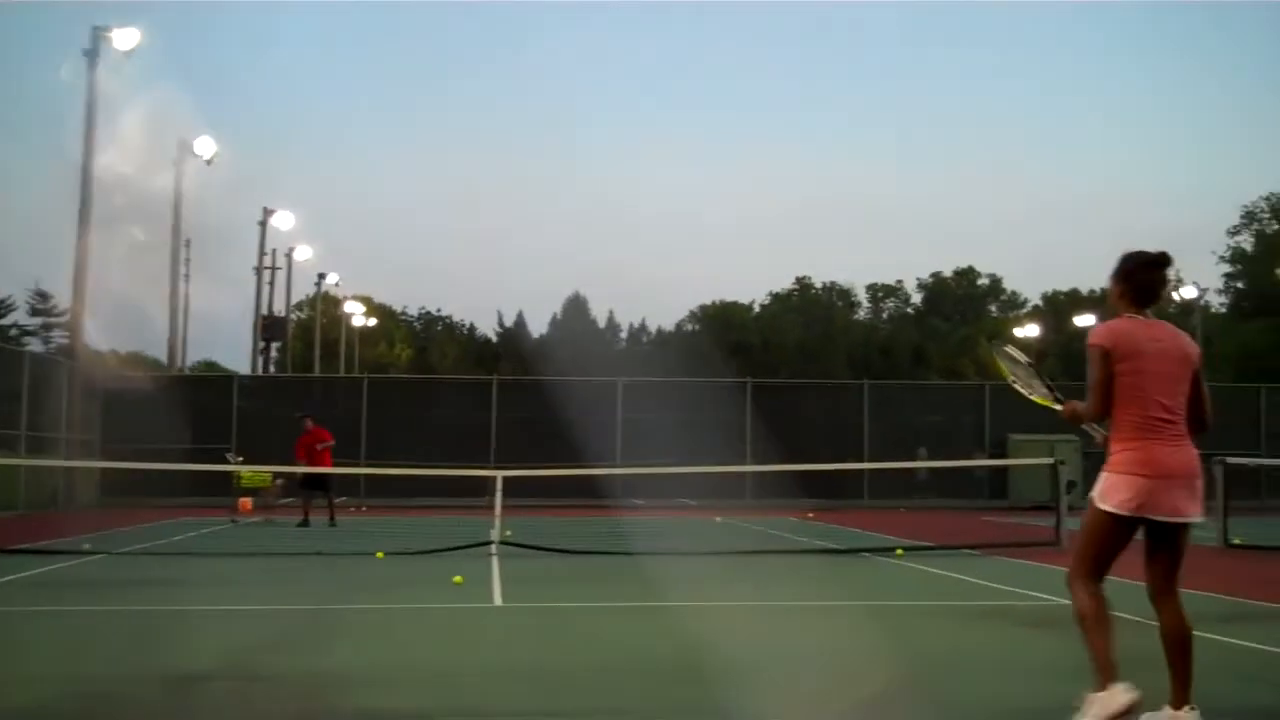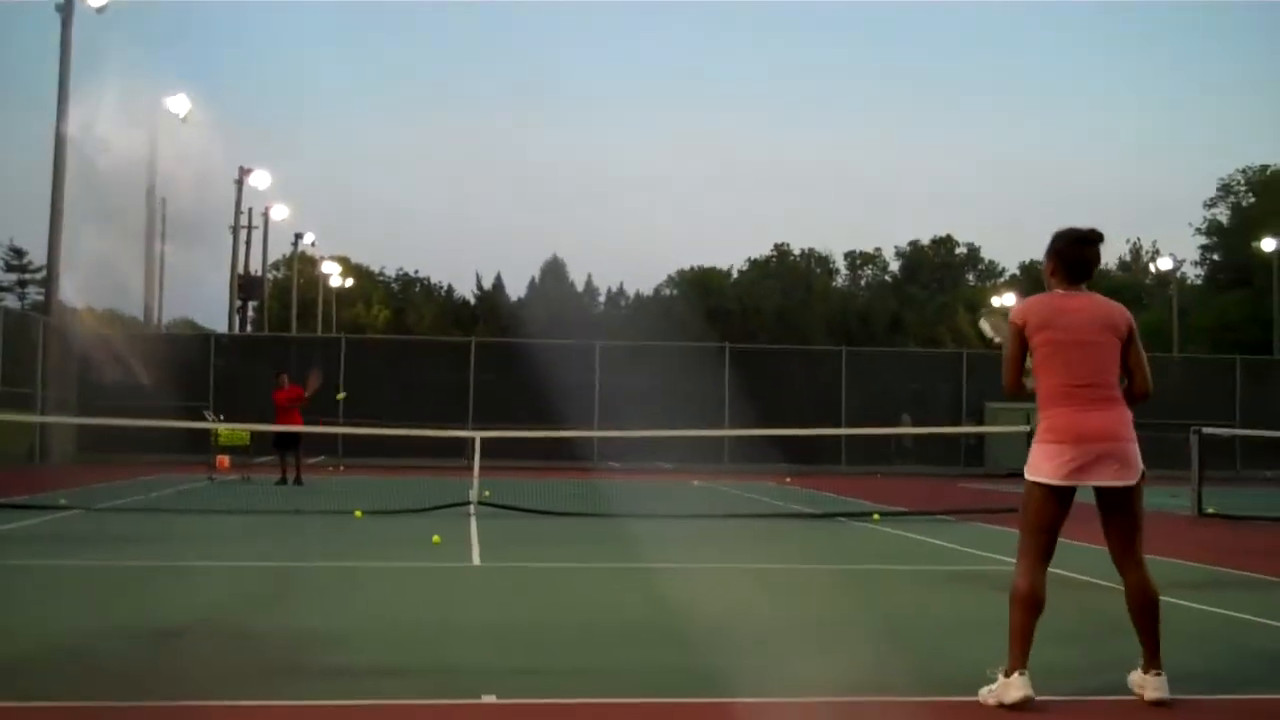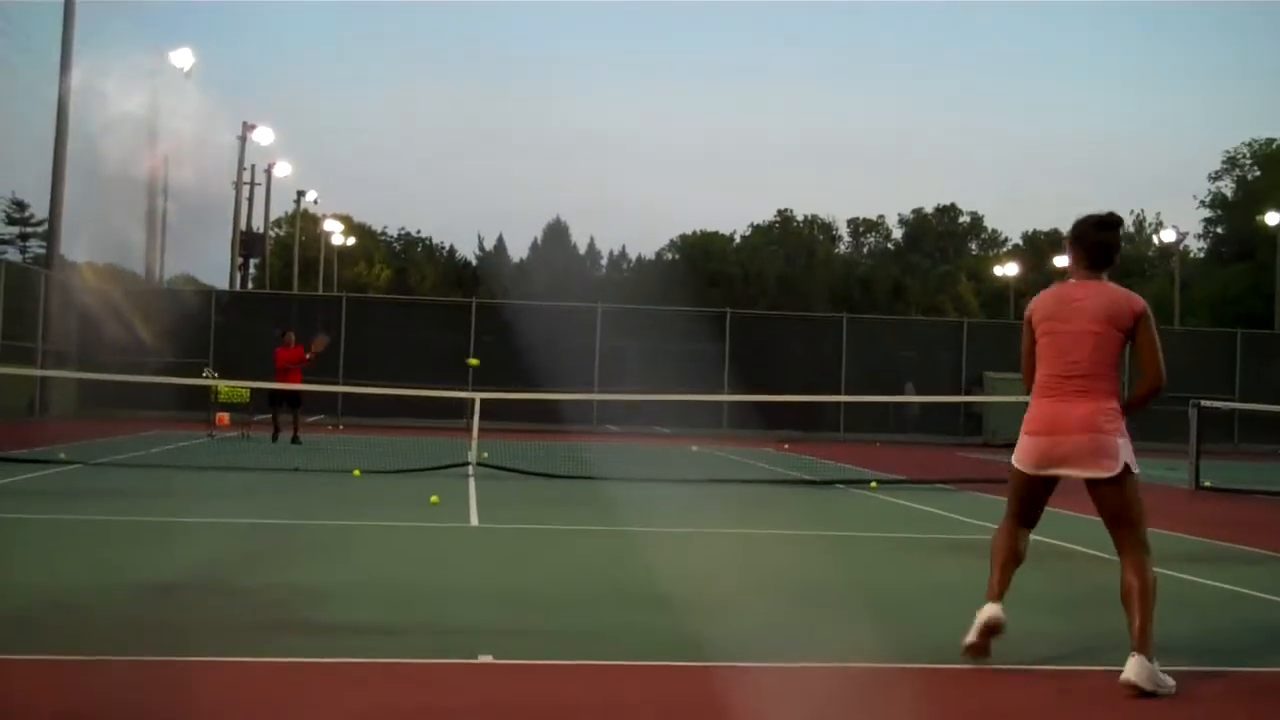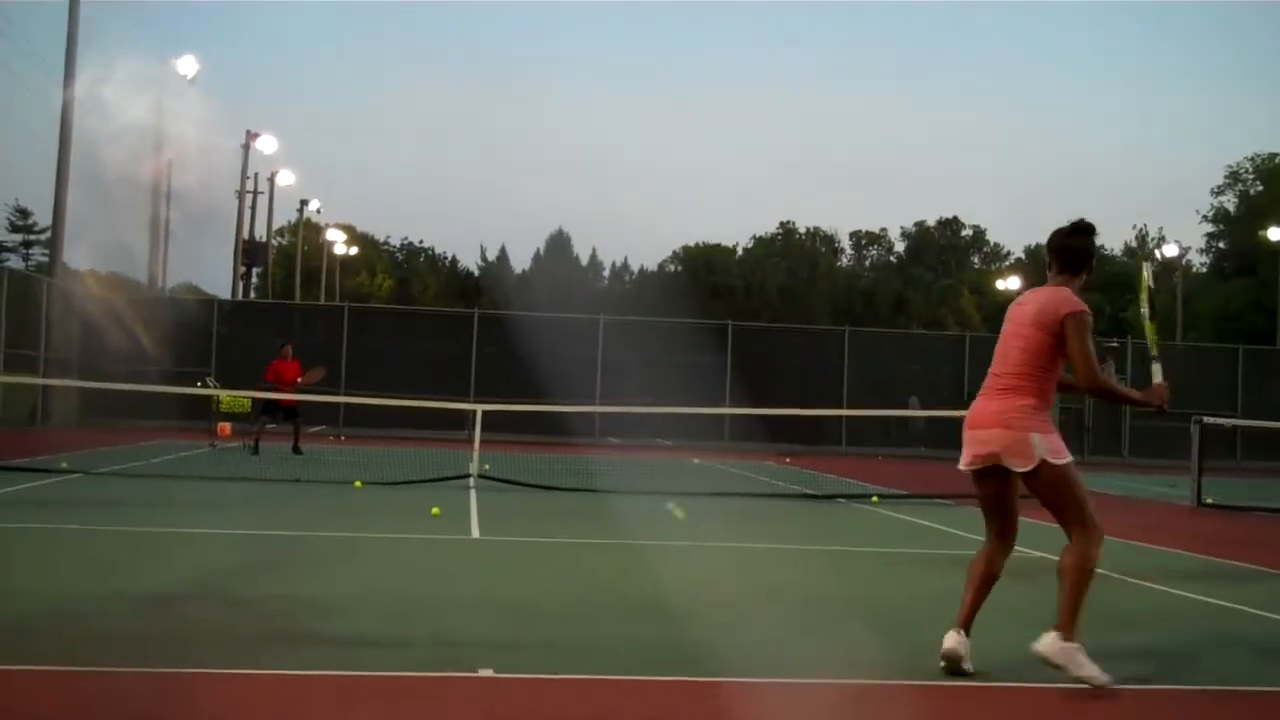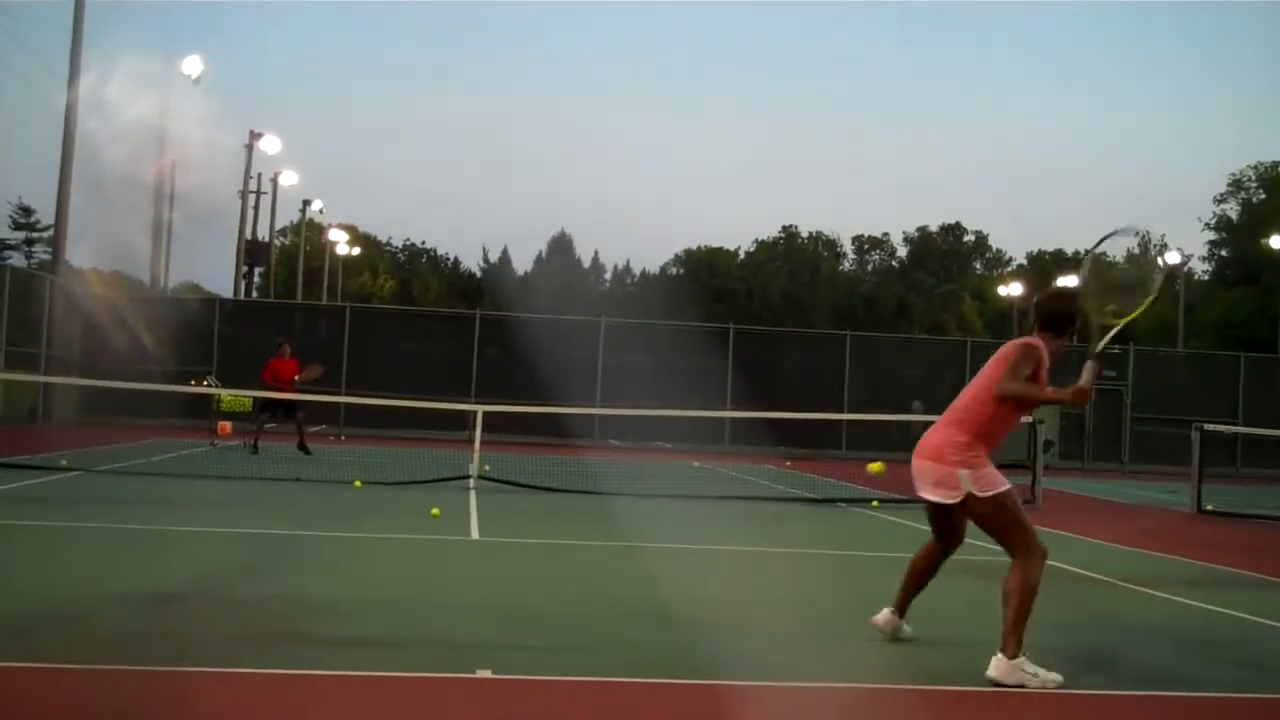
dt=0.3s
person 1, frame 1
left shoulder: (1106, 335)
right shoulder: (1184, 342)
left elbow: (1099, 410)
right elbow: (1203, 419)
left wrist: (1075, 409)
left hip: (1132, 473)
right hip: (1182, 472)
left knee: (1083, 578)
right knee: (1163, 593)
person 1, frame 2
left shoulder: (1026, 311)
right shoulder: (1119, 314)
left elbow: (1011, 384)
right elbow: (1142, 388)
left hip: (1059, 441)
right hip: (1115, 439)
left knee: (1031, 560)
right knee: (1130, 561)
left ankle: (1015, 675)
right ankle: (1152, 673)
person 1, frame 3
left shoulder: (1040, 303)
right shoulder: (1132, 305)
right elbow: (1154, 381)
left hip: (1042, 429)
right hip: (1100, 434)
left knee: (1013, 525)
right knee: (1134, 550)
left ankle: (992, 607)
right ankle: (1141, 657)
person 1, frame 4
left shoulder: (1021, 303)
right shoulder: (1072, 307)
right elbow: (1090, 381)
left wrist: (1065, 379)
right wrist: (1145, 398)
left hip: (979, 424)
right hip: (1022, 427)
left knee: (999, 538)
right knee: (1085, 533)
left ankle: (959, 633)
right ankle: (1062, 638)
person 1, frame 5
left shoulder: (1019, 347)
right shoulder: (1032, 351)
right elbow: (1005, 391)
right wrist: (1061, 396)
left hip: (929, 454)
right hip: (958, 462)
left knee: (945, 541)
right knee: (1030, 555)
left ankle: (893, 614)
right ankle: (1008, 659)
